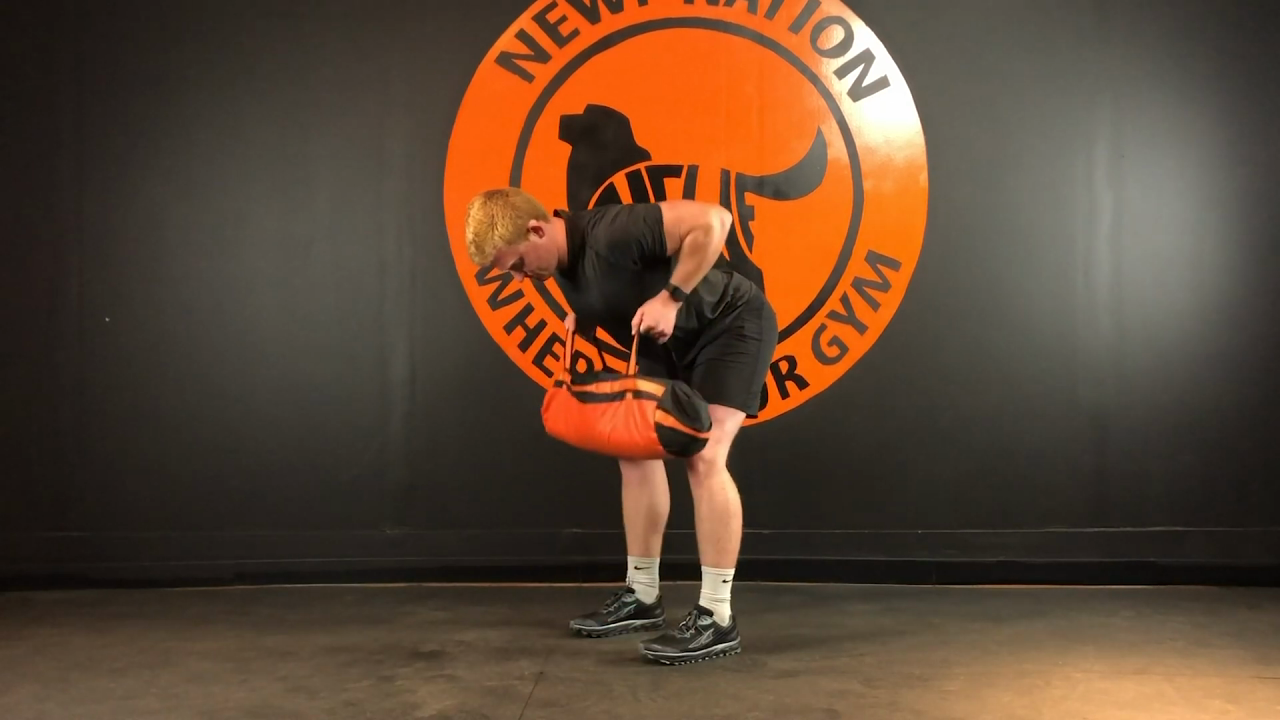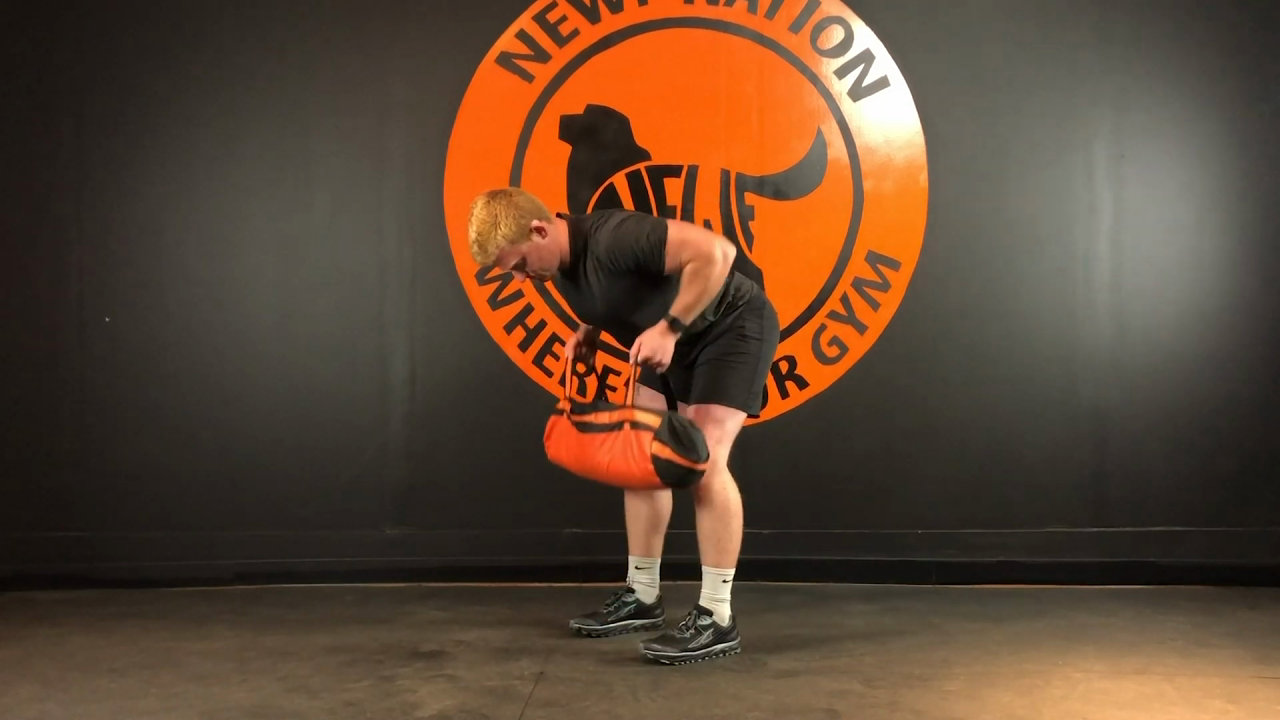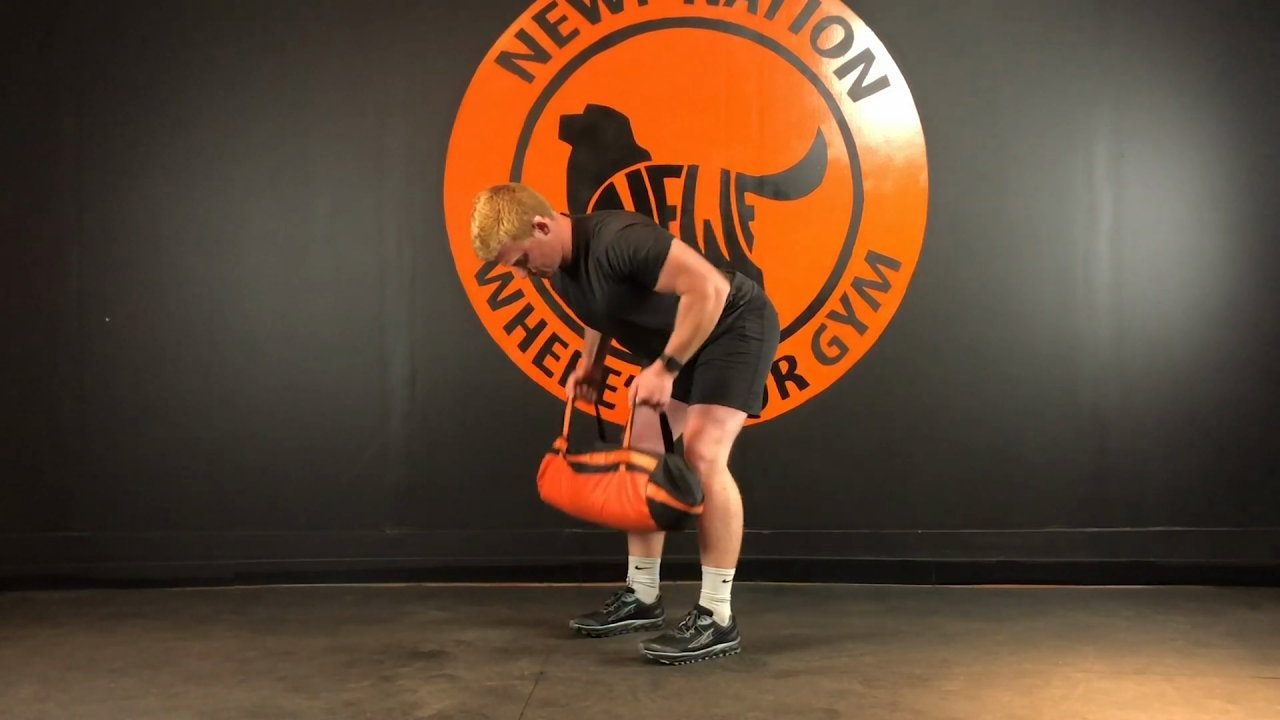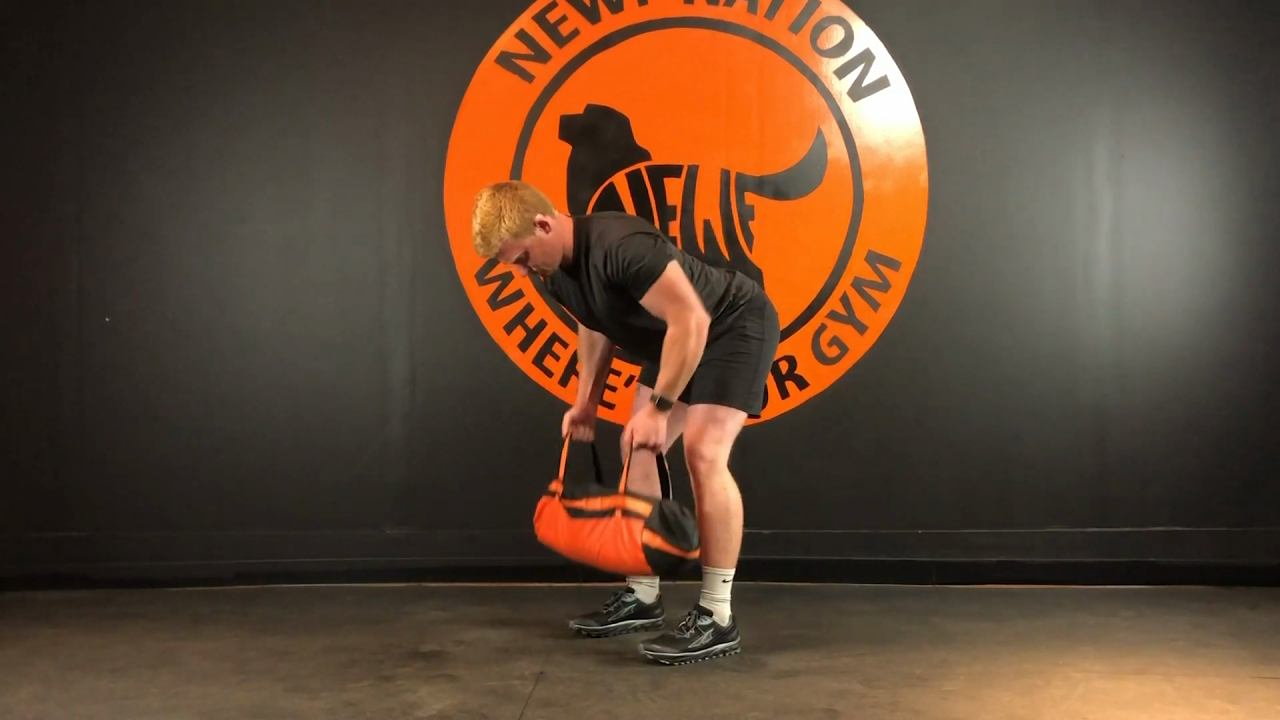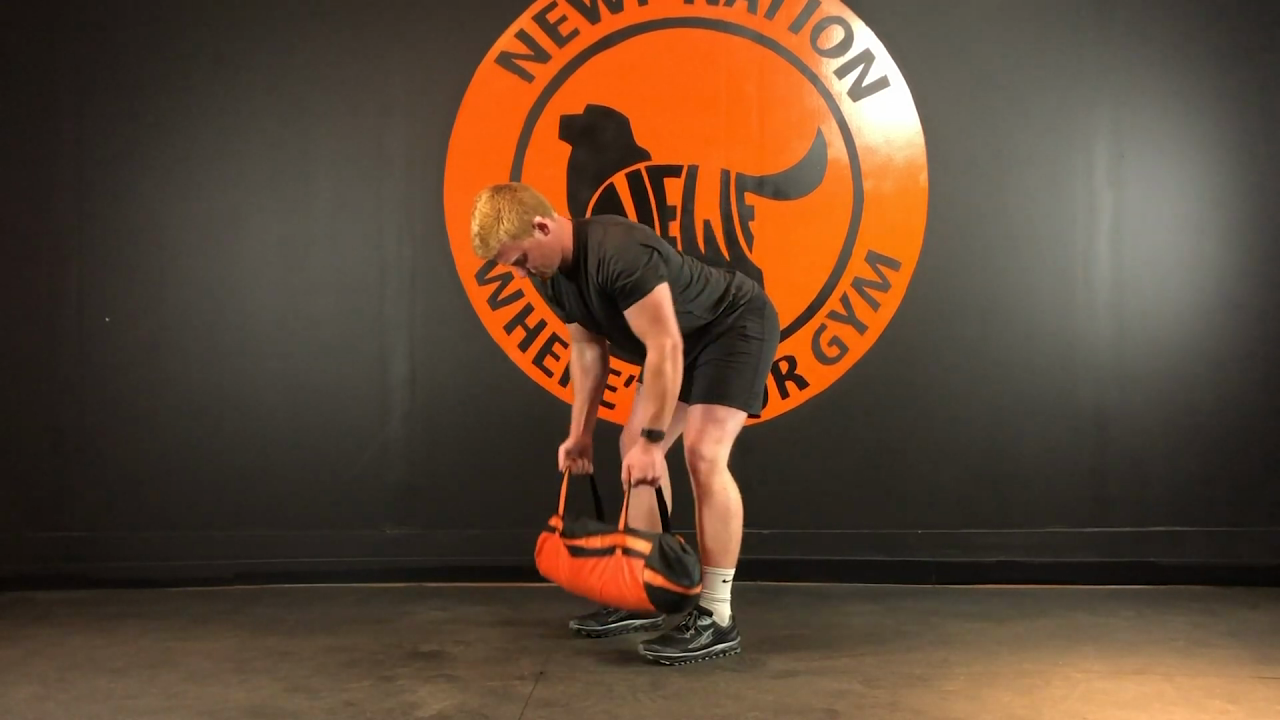
dt=0.2s
person 1, frame 1
left shoulder: (611, 233)
right shoulder: (559, 254)
left elbow: (712, 221)
left wrist: (671, 297)
right wrist: (583, 312)
left hip: (733, 324)
right hip: (673, 336)
left knee: (703, 454)
left ankle: (717, 618)
right ankle: (642, 597)
person 1, frame 2
left shoulder: (614, 239)
right shoulder: (559, 261)
left elbow: (716, 254)
left wrist: (670, 327)
right wrist: (587, 333)
left hip: (733, 324)
right hip: (678, 336)
left knee: (704, 453)
left ankle: (717, 617)
right ankle: (642, 596)
person 1, frame 3
left shoulder: (618, 241)
right shoulder: (558, 265)
left elbow: (711, 290)
left wrist: (664, 370)
right wrist: (590, 365)
left hip: (734, 323)
right hip: (678, 336)
left knee: (703, 452)
right knee: (641, 447)
left ankle: (716, 617)
right ankle: (642, 596)
person 1, frame 4
left shoulder: (620, 245)
right shoulder: (555, 270)
left elbow: (693, 321)
right elbow: (597, 327)
left wrist: (660, 407)
right wrist: (586, 401)
left hip: (734, 325)
right hip: (675, 338)
left knee: (704, 453)
right knee: (638, 448)
left ankle: (716, 618)
right ankle: (642, 596)
person 1, frame 5
left shoulder: (618, 252)
right shoulder: (553, 274)
left elbow: (665, 349)
right elbow: (588, 348)
left wrist: (652, 440)
right wrist: (580, 431)
left hip: (735, 325)
right hip: (682, 338)
left knee: (704, 454)
right knee: (634, 447)
left ankle: (716, 618)
